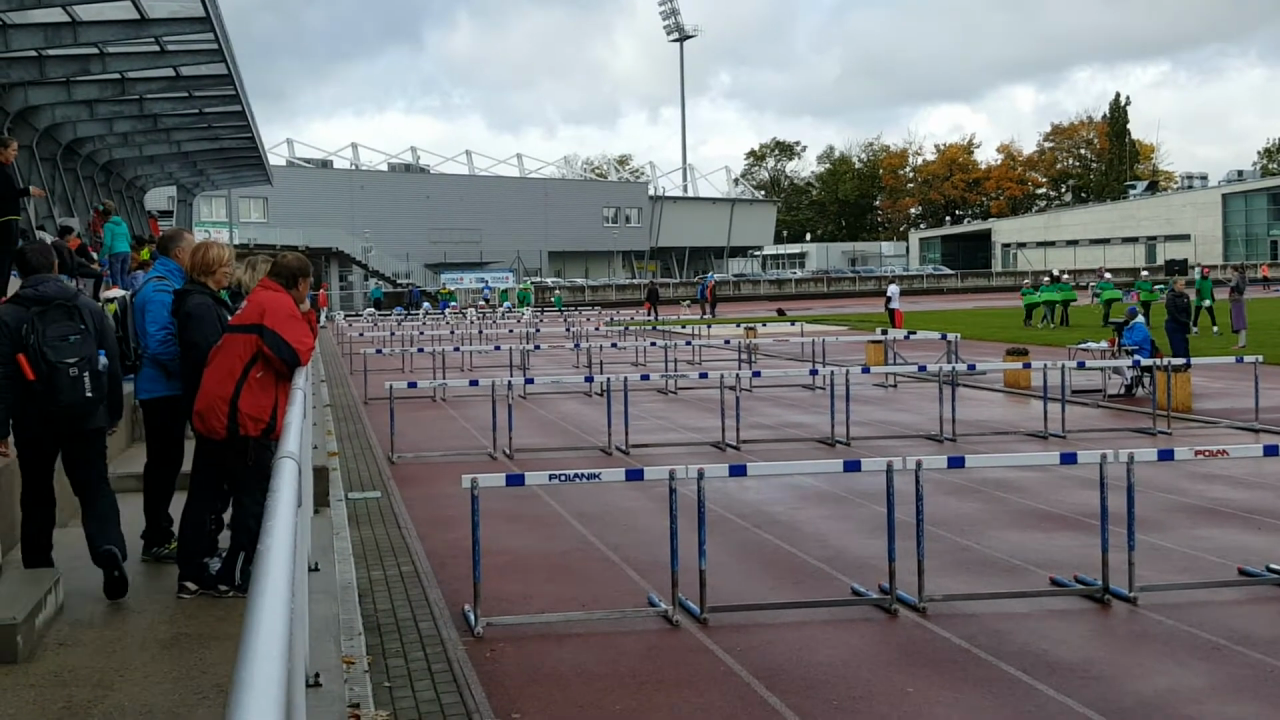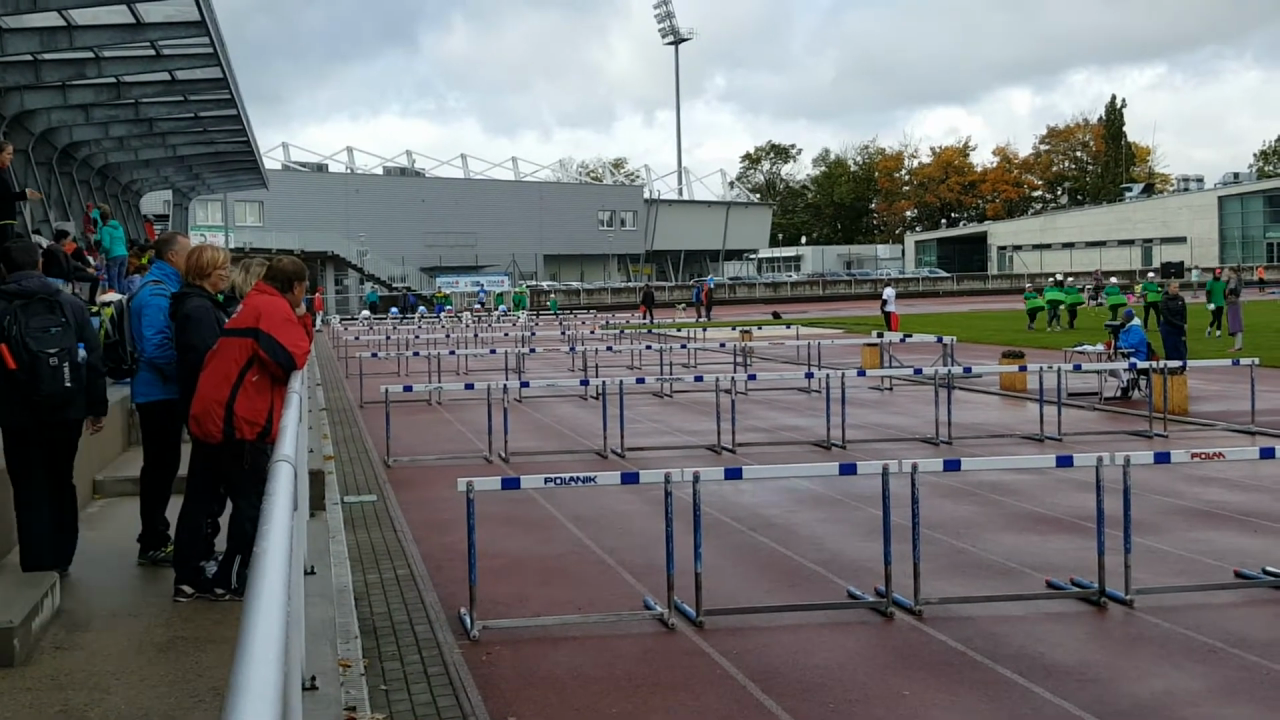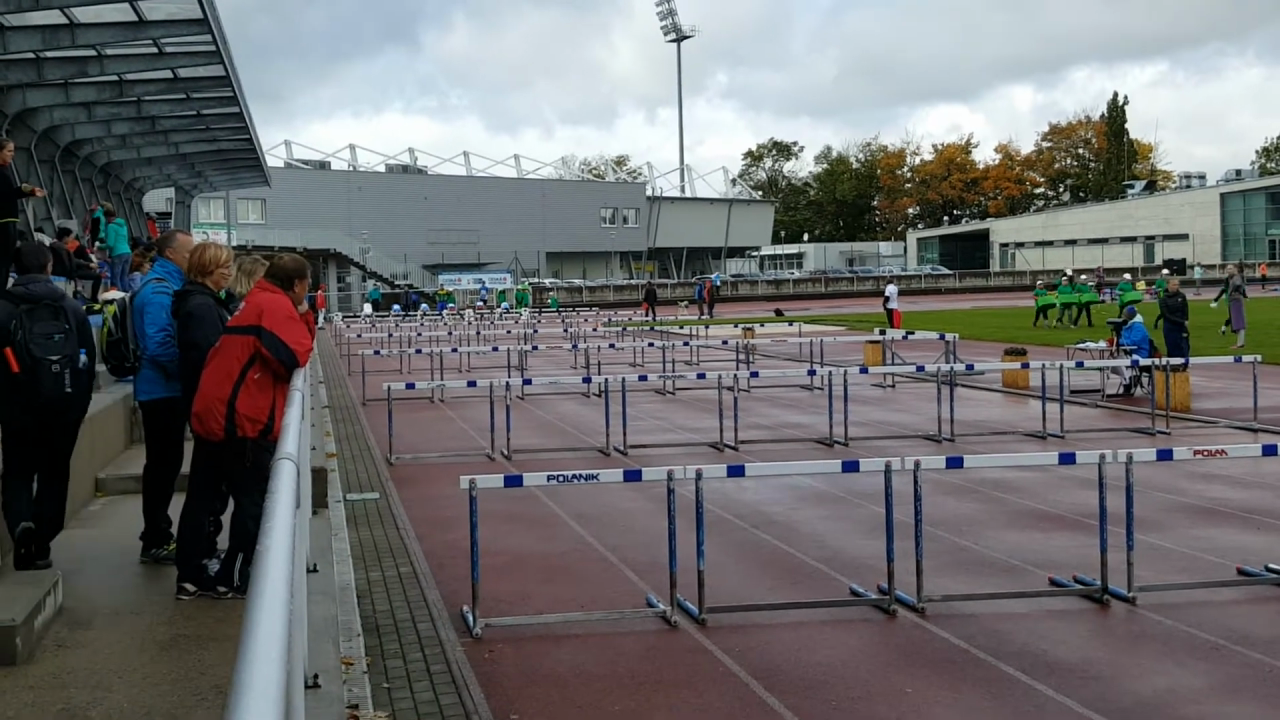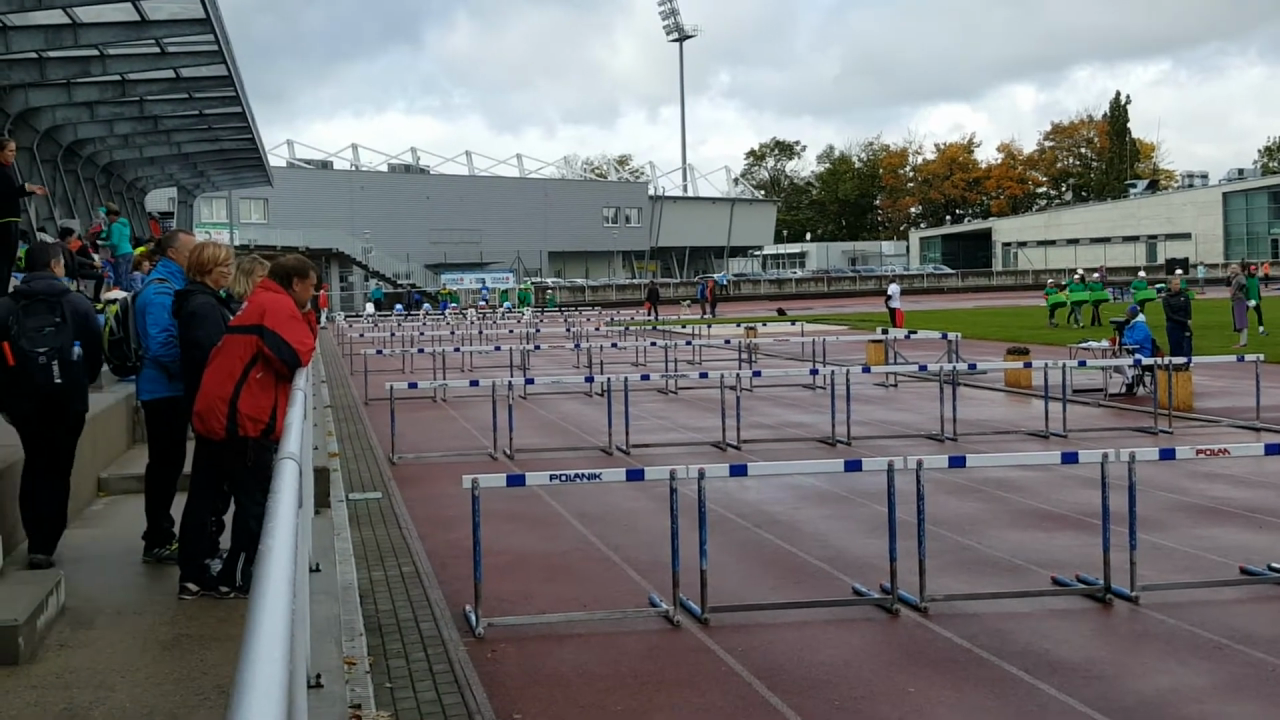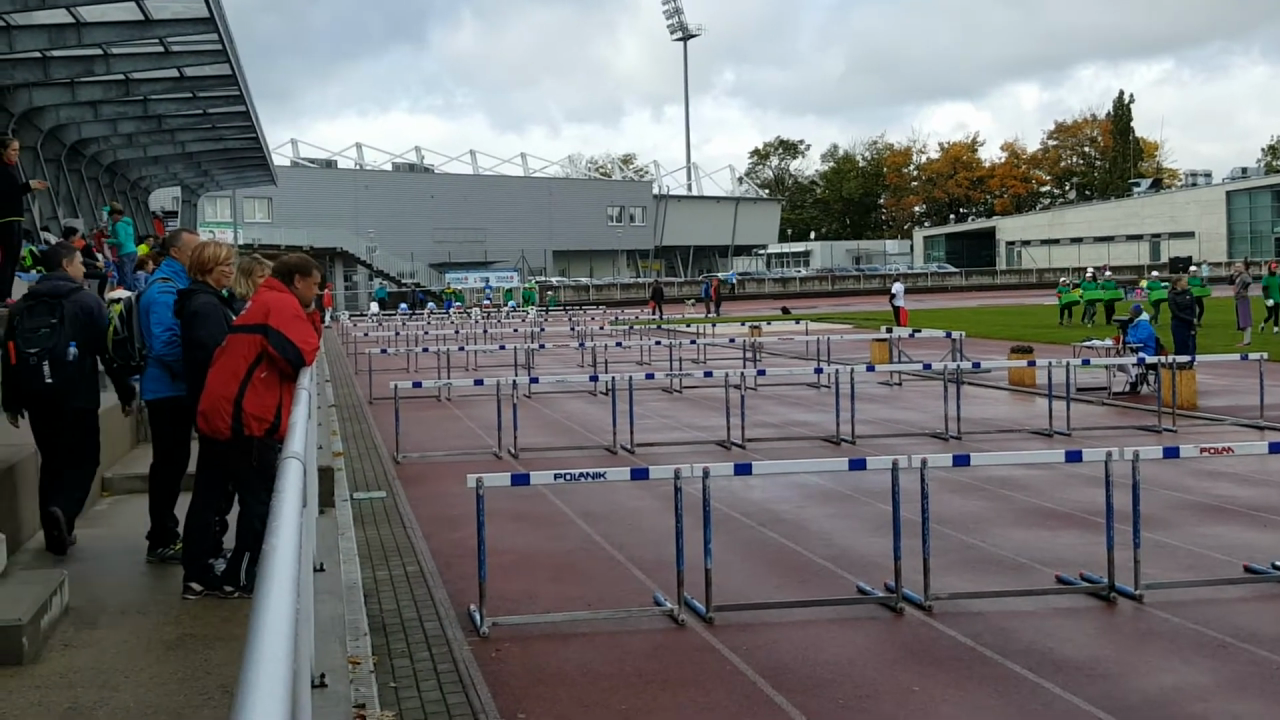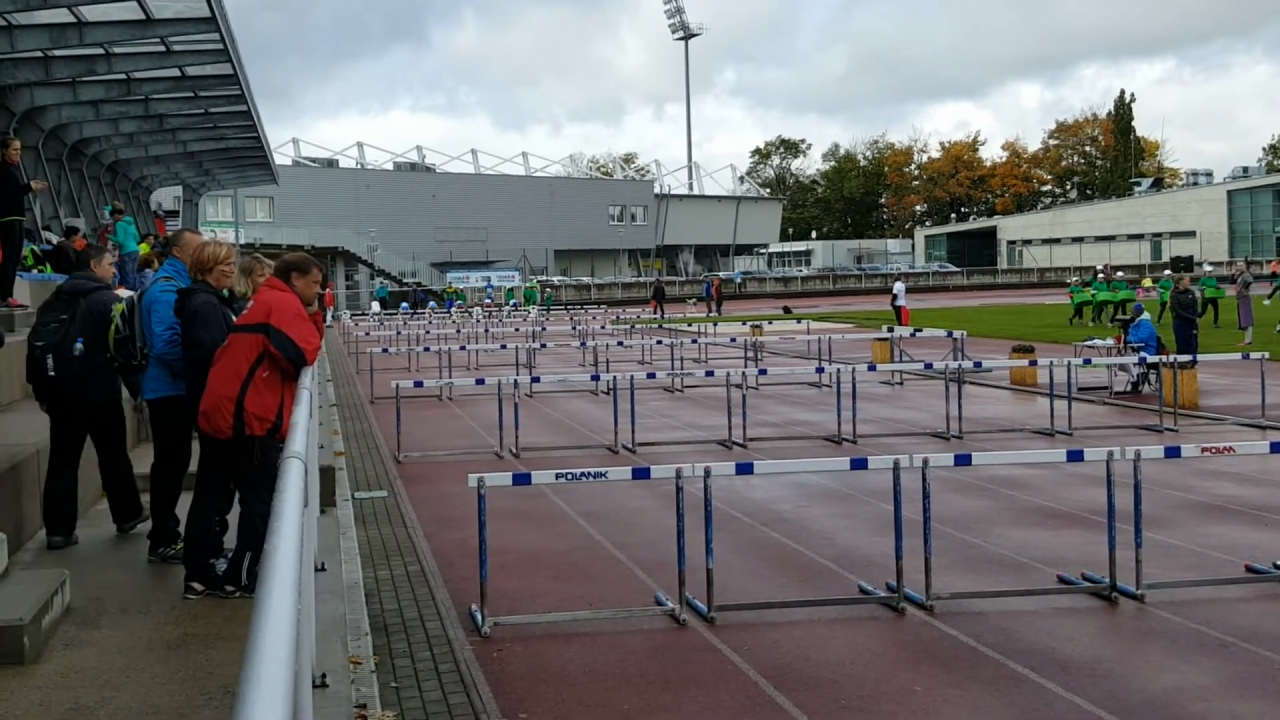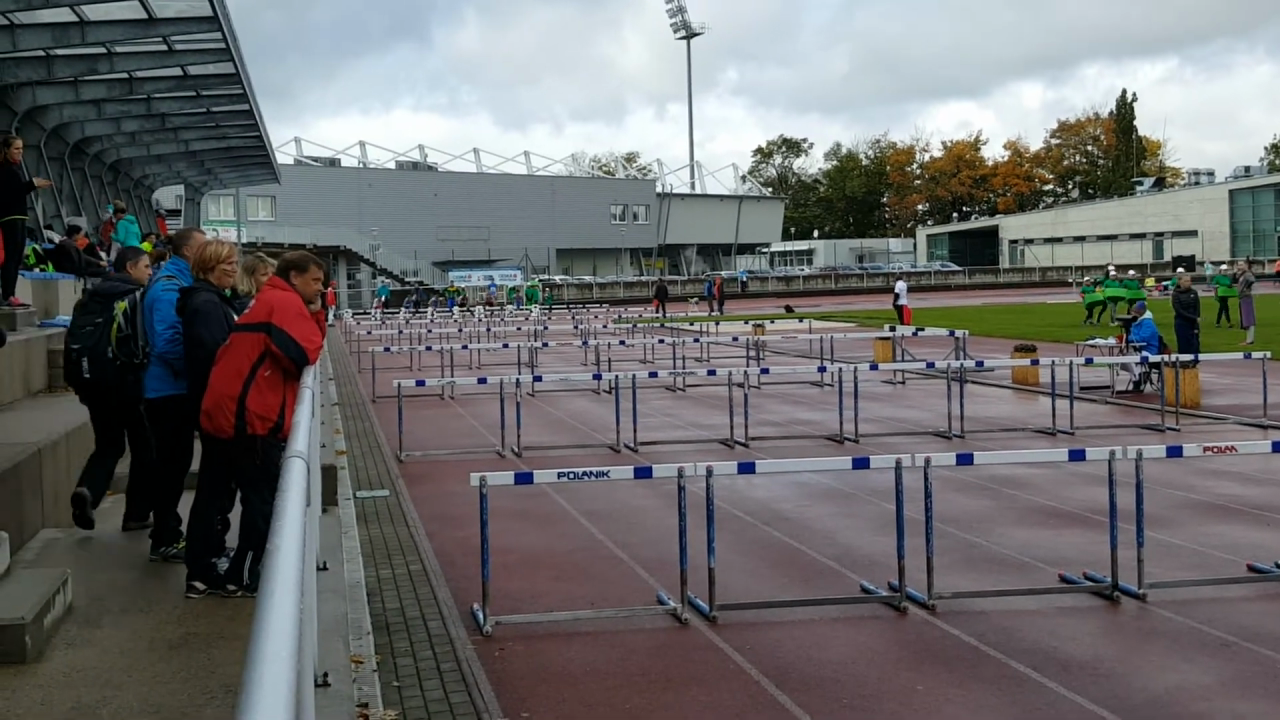
dt=0.3s
person 1, frame 1
left shoulder: (208, 301)
right shoulder: (200, 306)
right elbow: (209, 358)
left knee: (213, 481)
right knee: (207, 484)
left ankle: (204, 555)
right ankle: (192, 572)
person 1, frame 2
left shoulder: (205, 304)
right shoulder: (198, 308)
right elbow: (206, 361)
left knee: (210, 485)
right knee: (204, 488)
left ankle: (200, 558)
right ankle: (188, 575)
person 1, frame 3
left shoulder: (209, 302)
right shoulder: (201, 307)
right elbow: (209, 359)
left knee: (212, 483)
right knee: (206, 486)
left ankle: (203, 555)
right ankle: (191, 573)
person 1, frame 4
left shoulder: (210, 301)
right shoulder: (202, 306)
right elbow: (211, 358)
left knee: (214, 482)
right knee: (208, 485)
left ankle: (206, 555)
right ankle: (193, 573)
person 1, frame 5
left shoulder: (213, 301)
right shoulder: (205, 305)
right elbow: (213, 358)
left knee: (218, 481)
right knee: (212, 484)
left ankle: (210, 554)
right ankle: (198, 571)
person 1, frame 6
left shoulder: (214, 301)
right shoulder: (204, 305)
right elbow: (212, 358)
left knee: (219, 481)
right knee: (213, 484)
left ankle: (211, 555)
right ankle: (199, 570)
person 1, frame 7
left shoulder: (216, 300)
right shoulder: (205, 304)
right elbow: (214, 358)
right wrist: (231, 402)
left hip: (222, 404)
right hip: (217, 405)
left knee: (221, 480)
right knee: (216, 483)
left ankle: (213, 554)
right ankle: (201, 570)
person 2, frame 1
left shoulder: (259, 300)
right shoulder: (279, 305)
right elbow: (296, 357)
left wrist: (305, 317)
right wrist: (306, 317)
left hip: (219, 412)
right hip: (243, 417)
left knee: (239, 496)
right knee: (254, 499)
left ankle: (198, 572)
right ankle: (233, 579)
person 2, frame 2
left shoulder: (255, 304)
right shoulder: (274, 309)
right elbow: (292, 360)
left wrist: (301, 322)
right wrist: (301, 321)
left hip: (217, 416)
right hip: (240, 420)
left knee: (245, 500)
right knee: (251, 503)
left ankle: (195, 577)
right ankle: (230, 582)
person 2, frame 3
left shoulder: (258, 302)
right shoulder: (276, 306)
left elbow: (289, 350)
right elbow: (294, 358)
left wrist: (303, 317)
right wrist: (303, 318)
left hip: (219, 414)
right hip: (242, 419)
left knee: (234, 498)
right knee: (253, 501)
left ankle: (196, 575)
right ankle: (232, 580)
person 2, frame 4
left shoulder: (260, 302)
right shoulder: (278, 306)
left elbow: (290, 351)
right elbow: (296, 357)
left wrist: (306, 317)
right wrist: (305, 319)
left hip: (220, 413)
right hip: (243, 418)
left knee: (234, 497)
right knee: (255, 501)
left ankle: (201, 575)
right ankle: (234, 580)
person 2, frame 5
left shoulder: (264, 301)
right shoulder: (283, 305)
right elbow: (300, 357)
left wrist: (311, 316)
right wrist: (309, 320)
left hip: (222, 412)
right hip: (248, 417)
left knee: (234, 496)
right knee: (259, 501)
left ankle: (200, 575)
right ankle: (238, 579)
person 2, frame 6
left shoulder: (266, 300)
right shoulder: (285, 304)
right elbow: (302, 356)
left wrist: (313, 316)
right wrist: (312, 318)
left hip: (224, 412)
right hip: (249, 417)
left knee: (215, 496)
right knee: (261, 500)
left ankle: (199, 575)
right ankle: (239, 579)
person 2, frame 7
left shoulder: (268, 300)
right shoulder: (287, 303)
right elbow: (303, 355)
left wrist: (316, 315)
right wrist: (315, 316)
left hip: (225, 412)
right hip: (251, 417)
left knee: (214, 496)
right knee: (263, 500)
left ankle: (201, 574)
right ankle: (241, 578)
person 3, frame 1
left shoulder: (167, 283)
right shoulder: (161, 289)
right elbow: (161, 344)
left wrist: (187, 372)
left hip: (166, 387)
right hip: (163, 388)
left knee: (166, 461)
right knee: (163, 462)
left ankle: (160, 532)
right ankle: (156, 541)
person 3, frame 2
left shoulder: (164, 288)
right shoulder: (157, 293)
right elbow: (157, 348)
left hip: (163, 391)
right hip: (160, 392)
left knee: (163, 464)
right knee: (160, 466)
left ankle: (156, 536)
right ankle: (152, 544)
person 3, frame 3
left shoulder: (168, 285)
right shoulder: (160, 291)
right elbow: (160, 346)
left wrist: (187, 374)
left hip: (166, 389)
right hip: (162, 390)
left knee: (166, 462)
right knee: (163, 464)
left ankle: (158, 534)
right ankle: (155, 542)
person 3, frame 4
left shoulder: (170, 286)
right shoulder: (162, 291)
right elbow: (163, 346)
left hip: (169, 388)
right hip: (165, 389)
left knee: (168, 463)
right knee: (165, 464)
left ankle: (161, 534)
right ankle: (157, 542)
person 3, frame 5
left shoulder: (175, 284)
right shoulder: (166, 290)
right elbow: (166, 346)
left hip: (172, 388)
right hip: (169, 389)
left knee: (172, 462)
right knee: (169, 463)
left ankle: (165, 534)
right ankle: (161, 542)
person 3, frame 6
left shoulder: (178, 284)
right shoulder: (168, 290)
right elbow: (167, 345)
left hip: (174, 388)
right hip: (170, 389)
left knee: (173, 462)
right knee: (171, 463)
left ankle: (166, 533)
right ankle: (162, 541)
person 3, frame 7
left shoulder: (178, 283)
right shoulder: (170, 288)
right elbow: (168, 344)
left hip: (173, 387)
right hip: (171, 388)
left knee: (175, 461)
right knee: (172, 462)
left ankle: (168, 532)
right ankle: (164, 540)
person 4, frame 1
right shoulder: (89, 307)
right elbow: (112, 363)
right wrist: (113, 411)
left hip: (35, 423)
right hip: (87, 420)
left knee: (37, 492)
right knee: (96, 492)
left ankle: (38, 564)
right ankle: (109, 550)
person 4, frame 2
right shoulder: (71, 304)
right elbow: (94, 358)
right wrist: (97, 406)
right hip: (67, 410)
left knee: (30, 491)
right knee: (60, 482)
left ankle: (38, 568)
right ankle: (59, 558)
person 4, frame 3
right shoulder: (72, 308)
right elbow: (89, 361)
right wrist: (81, 404)
right hip: (64, 409)
right knee: (53, 476)
right ankle: (39, 550)
person 4, frame 4
right shoulder: (77, 303)
right elbow: (95, 354)
right wrist: (77, 385)
right hip: (67, 401)
left knee: (35, 462)
right knee: (56, 471)
left ankle: (36, 533)
right ankle: (42, 546)
person 4, frame 5
right shoulder: (86, 302)
right elbow: (110, 350)
right wrist: (126, 393)
left hip: (38, 398)
right hip: (78, 397)
left knee: (52, 461)
right knee: (84, 462)
left ankle: (55, 529)
right ankle: (61, 512)
person 4, frame 6
left shoulder: (52, 301)
right shoulder: (107, 300)
left elbow: (35, 348)
left wrist: (41, 391)
left hip: (59, 391)
right hip: (97, 391)
left knee: (62, 459)
right knee: (114, 455)
left ankle: (58, 529)
right ankle: (128, 515)
person 4, frame 7
left shoulder: (88, 299)
right shoulder: (139, 299)
left elbow: (73, 344)
right elbow: (147, 347)
left wrist: (80, 386)
left hip: (97, 388)
right hip: (132, 387)
left knee: (107, 447)
right knee: (142, 451)
left ankle: (86, 490)
right ankle: (136, 515)
